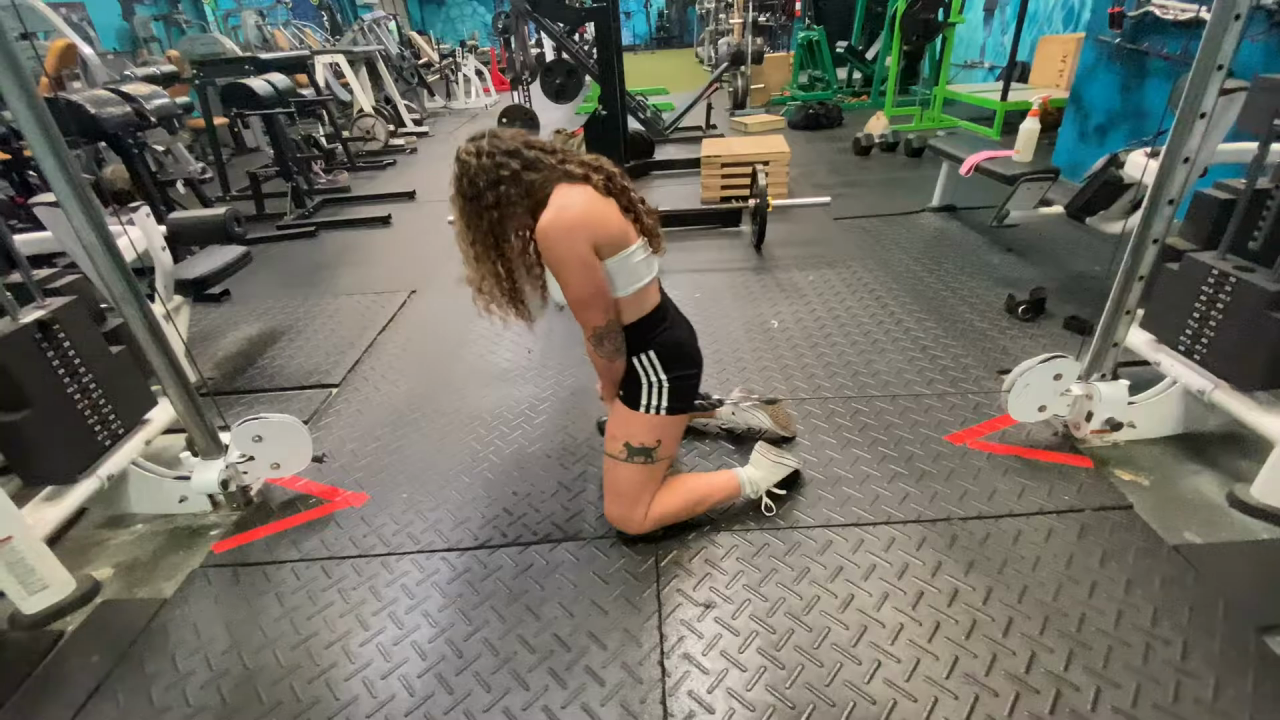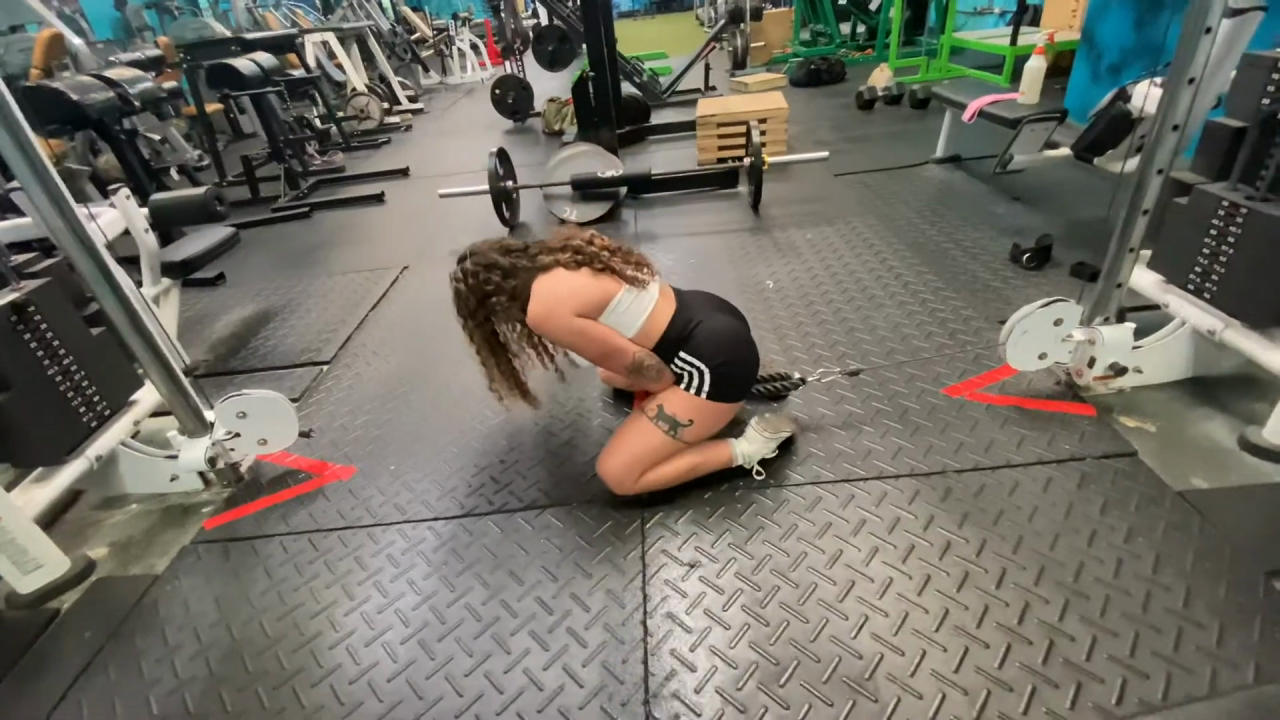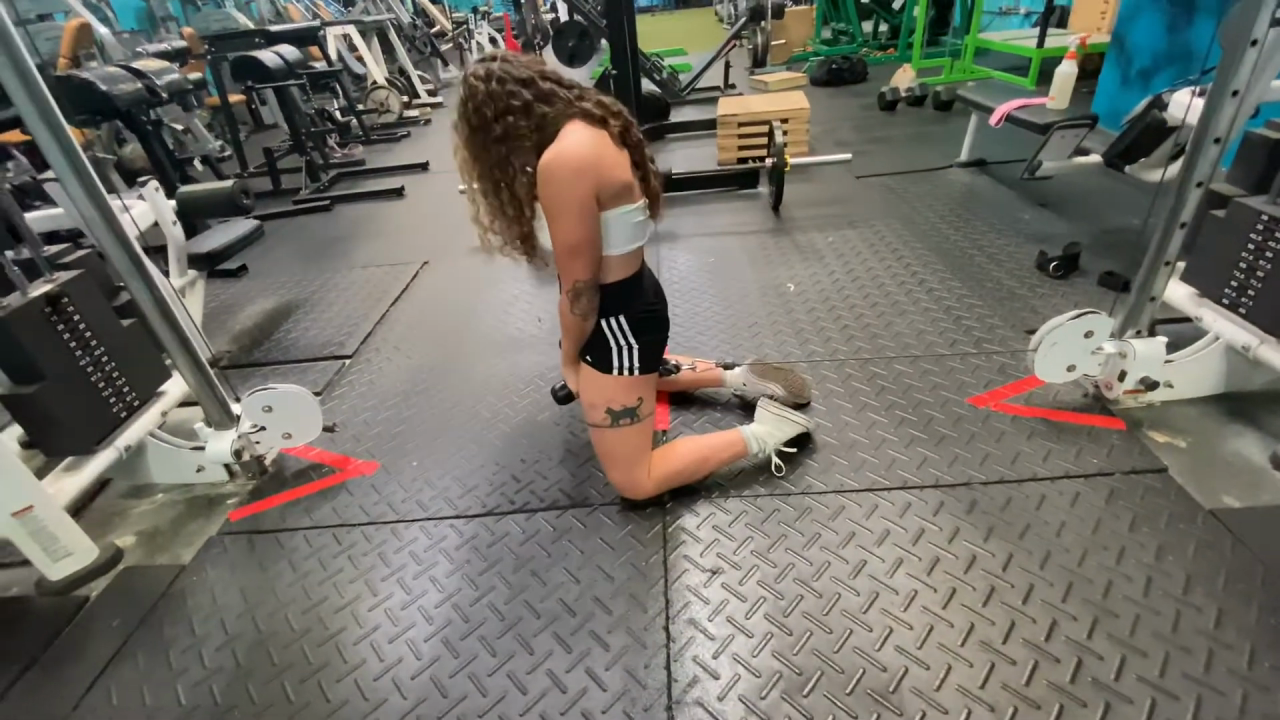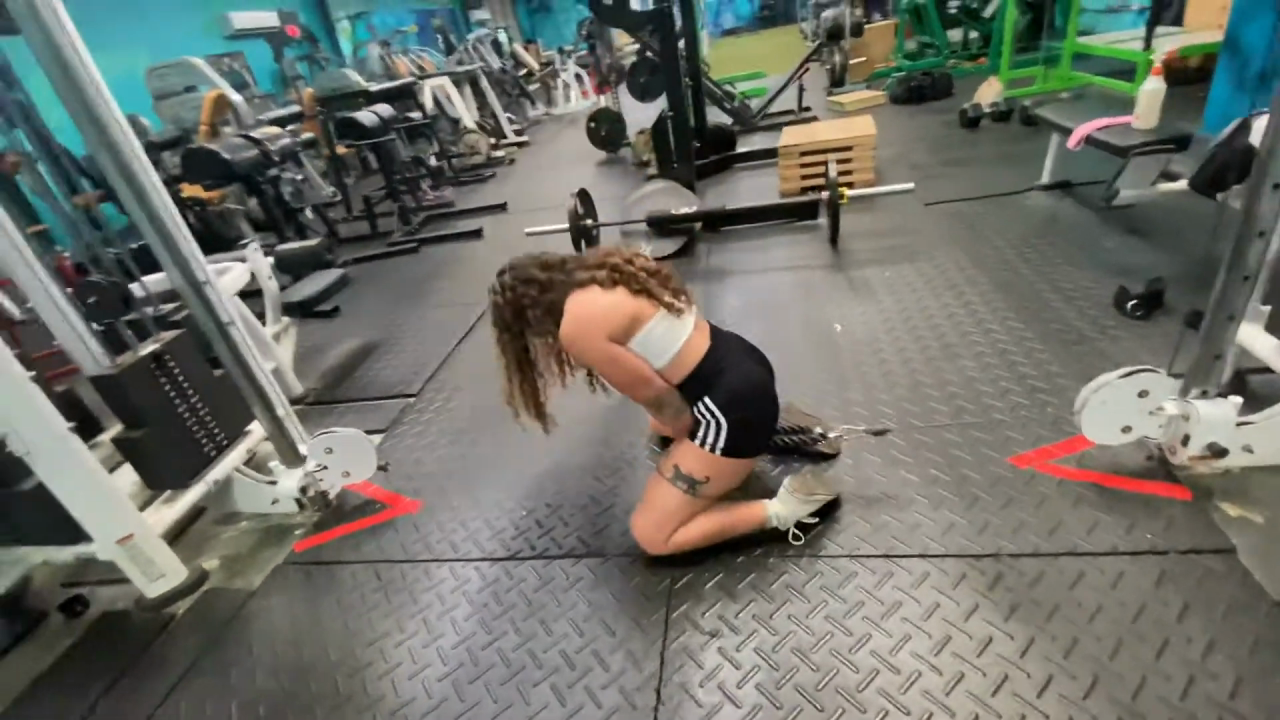
dt=1s
person 1, frame 1
left shoulder: (557, 221)
right shoulder: (577, 182)
left elbow: (598, 323)
left wrist: (610, 386)
right wrist: (612, 386)
left hip: (654, 360)
right hip: (659, 339)
left knee: (627, 515)
right knee: (623, 413)
left ankle: (753, 476)
right ankle: (732, 412)
person 1, frame 2
left shoulder: (545, 311)
right shoulder: (558, 252)
left elbow: (637, 366)
left wrist: (679, 399)
left hip: (716, 361)
right hip: (711, 316)
left knee: (616, 473)
right knee: (612, 376)
left ankle: (746, 447)
person 1, frame 3
left shoulder: (563, 160)
right shoulder: (589, 122)
left elbow: (579, 284)
left wrist: (569, 359)
left hip: (616, 320)
right hip: (629, 301)
left knee: (634, 480)
right knee: (635, 376)
left ankle: (759, 433)
right ankle: (738, 378)
person 1, frame 4
left shoulder: (578, 326)
right shoulder: (600, 270)
left elbow: (655, 395)
left wrist: (695, 436)
left hip: (733, 404)
right hip: (743, 365)
left knee: (651, 534)
right knee: (663, 427)
left ankle: (780, 510)
right ankle: (764, 432)
